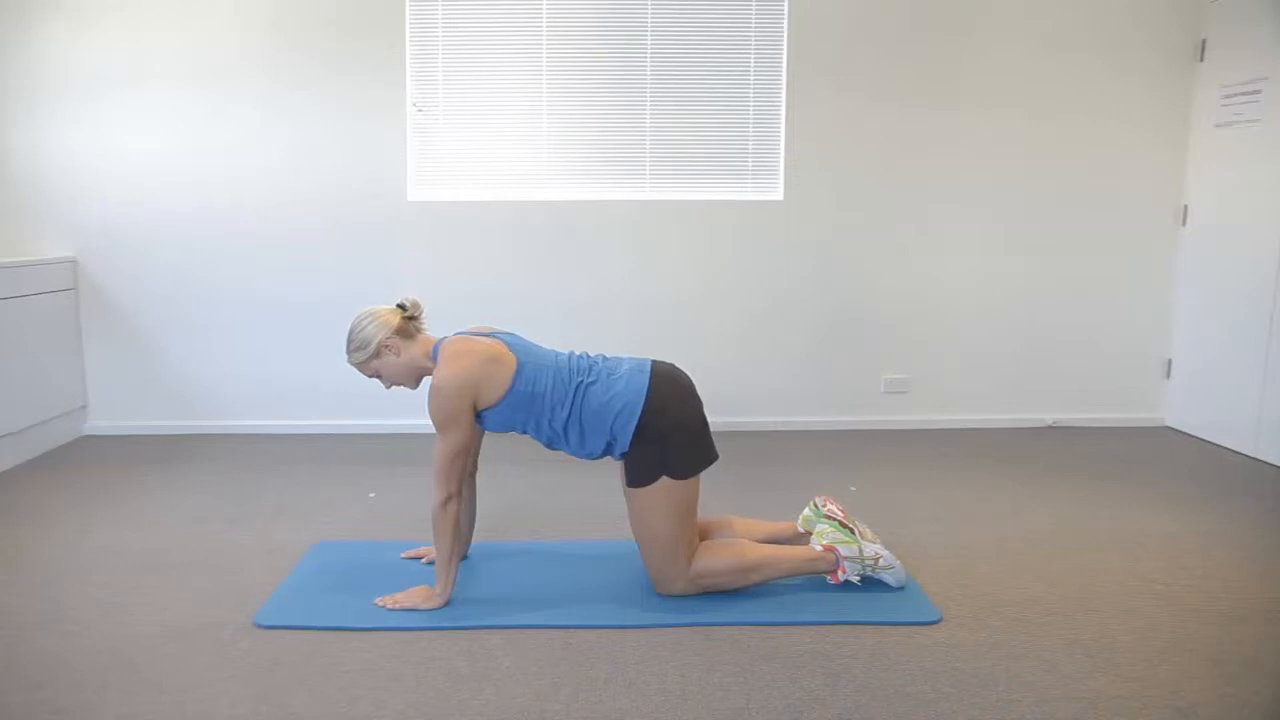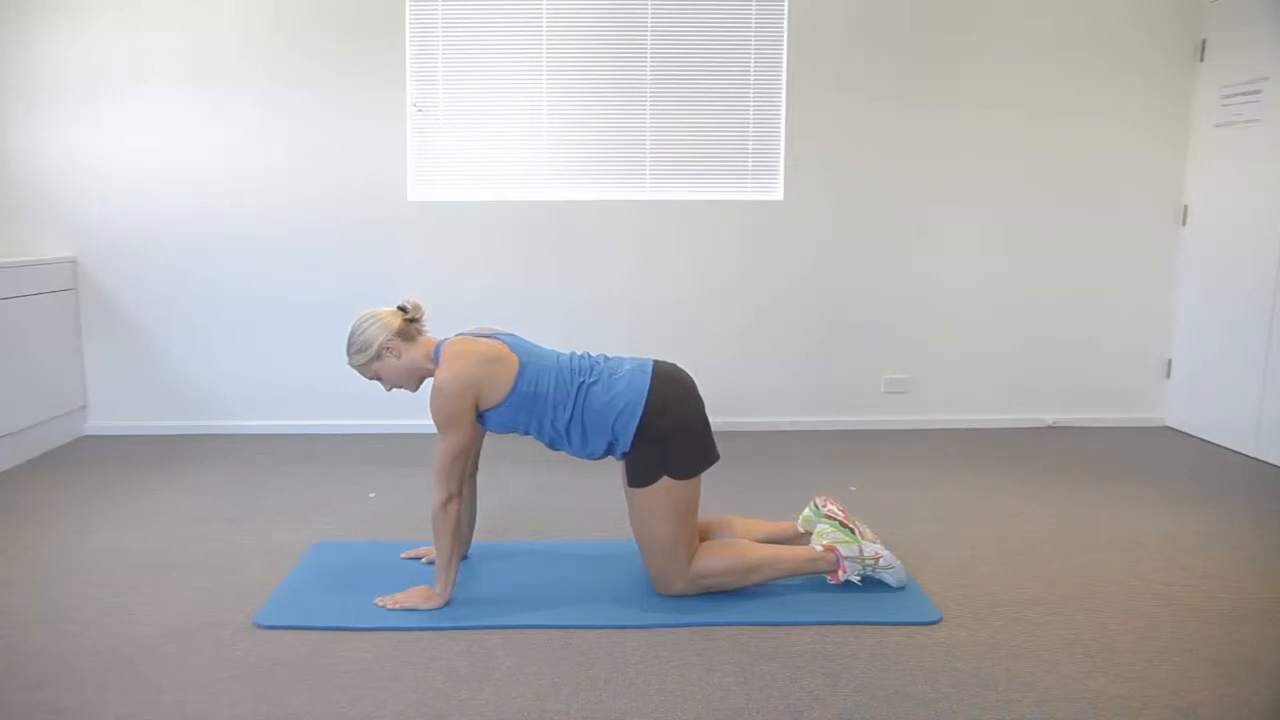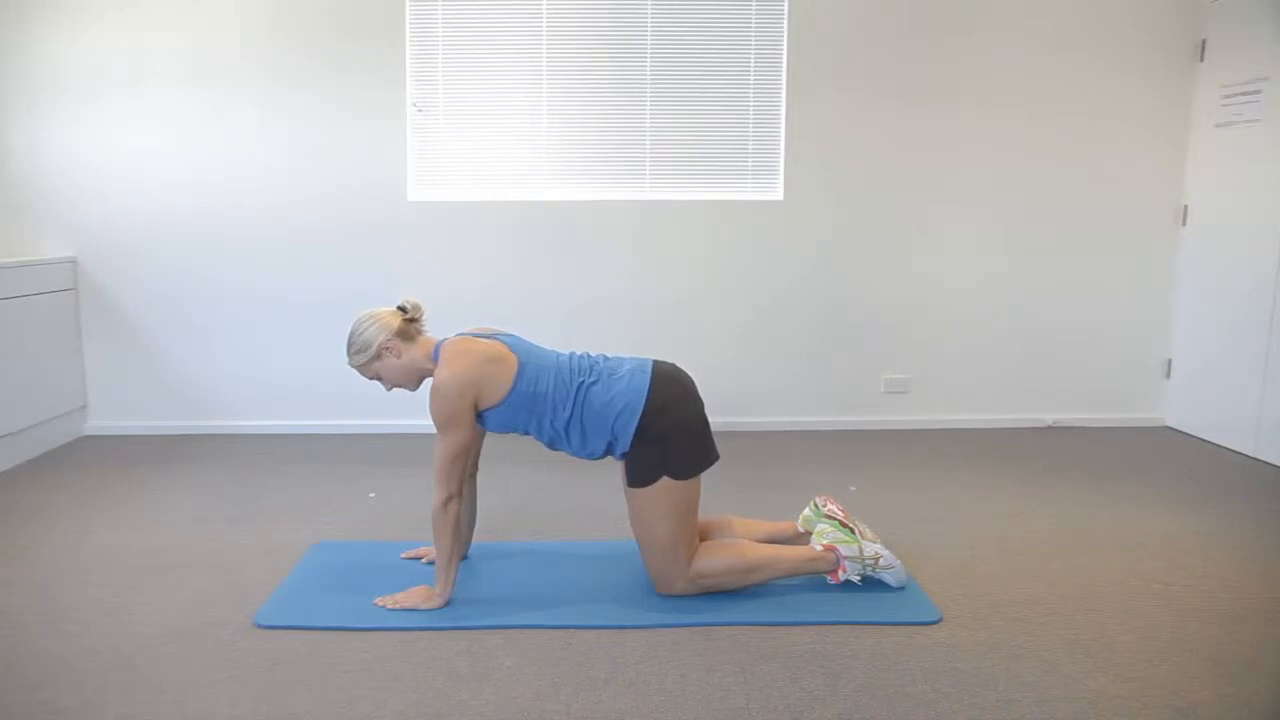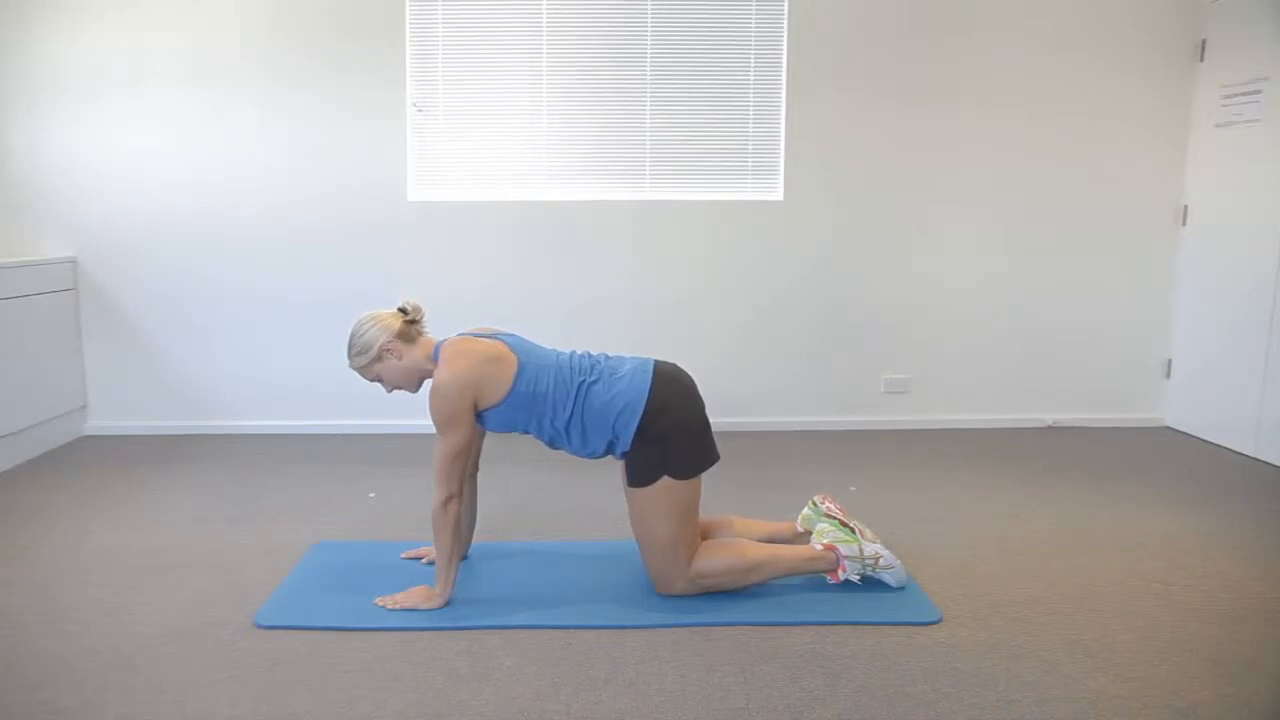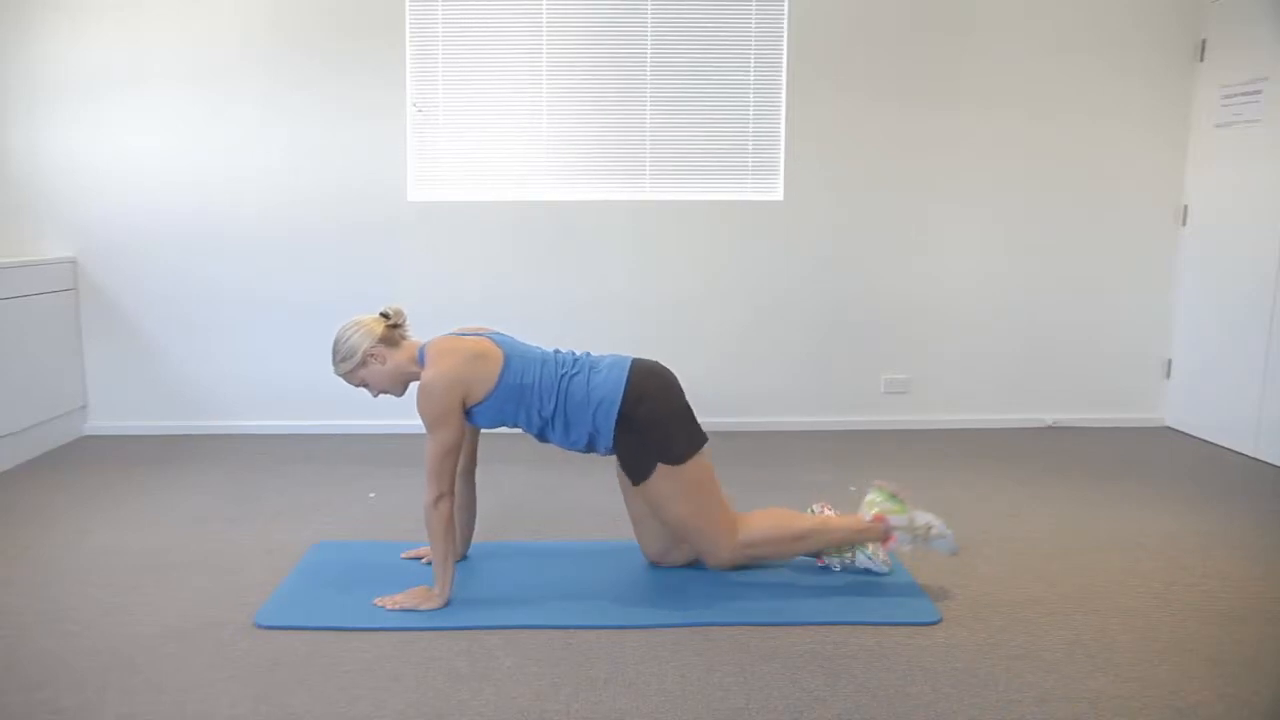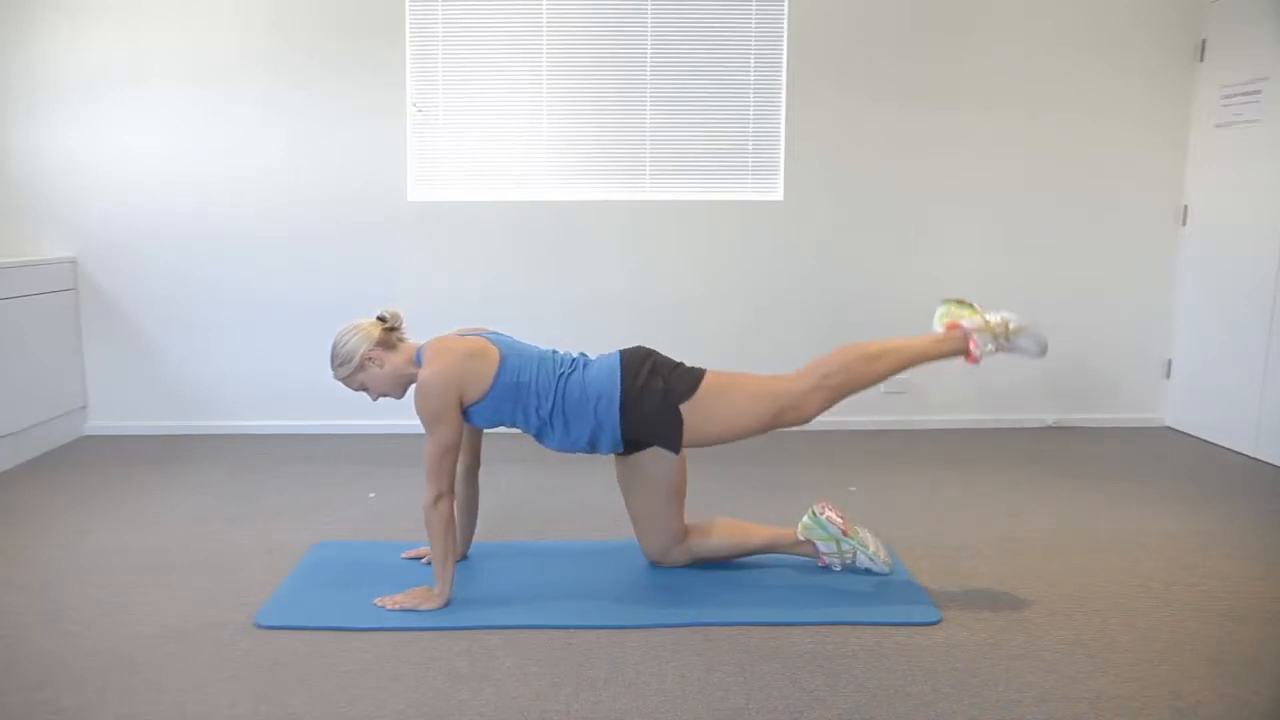
dt=0.7s
person 1, frame 1
left shoulder: (449, 380)
right shoulder: (467, 347)
left elbow: (448, 491)
right elbow: (468, 473)
left wrist: (440, 589)
right wrist: (457, 547)
left hip: (651, 417)
right hip: (650, 398)
left knee: (675, 575)
right knee: (676, 538)
left ankle: (834, 553)
right ankle: (812, 525)
person 1, frame 2
left shoulder: (452, 380)
right shoulder: (466, 350)
left elbow: (449, 492)
right elbow: (468, 473)
left wrist: (441, 589)
right wrist: (457, 546)
left hip: (653, 417)
right hip: (652, 398)
left knee: (674, 576)
right knee: (674, 540)
left ankle: (834, 554)
right ankle: (811, 526)
person 1, frame 3
left shoulder: (451, 380)
right shoulder: (466, 350)
left elbow: (448, 492)
right elbow: (468, 472)
left wrist: (441, 589)
right wrist: (457, 547)
left hip: (652, 417)
right hip: (652, 398)
left knee: (674, 576)
right knee: (674, 539)
left ankle: (835, 553)
right ankle: (812, 526)
person 1, frame 4
left shoulder: (450, 380)
right shoulder: (466, 351)
left elbow: (448, 492)
right elbow: (468, 473)
left wrist: (440, 589)
right wrist: (457, 547)
left hip: (654, 418)
right hip: (654, 398)
left knee: (674, 576)
right knee: (673, 539)
left ankle: (833, 553)
right ankle: (810, 527)
person 1, frame 5
left shoulder: (438, 380)
right shoulder: (452, 355)
left elbow: (440, 491)
right elbow: (465, 471)
left wrist: (439, 588)
right wrist: (458, 546)
left hip: (640, 409)
right hip: (629, 401)
left knee: (726, 548)
right knee: (667, 549)
left ankle: (883, 526)
right ankle: (816, 537)
person 1, frame 6
left shoulder: (435, 380)
right shoulder: (454, 357)
left elbow: (439, 492)
right elbow: (469, 470)
left wrist: (439, 589)
right wrist: (456, 548)
left hip: (640, 399)
right hip: (631, 413)
left knee: (803, 393)
right knee: (667, 549)
left ankle: (962, 336)
right ankle: (812, 538)
